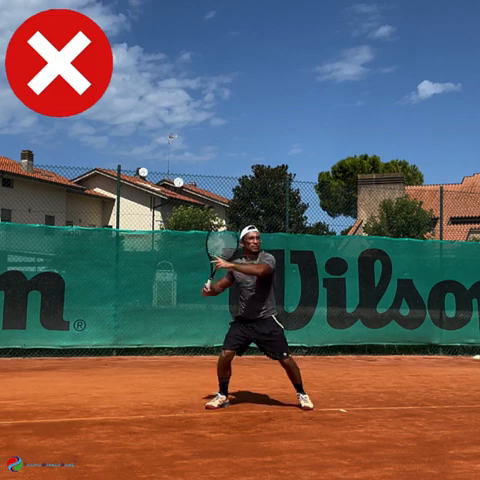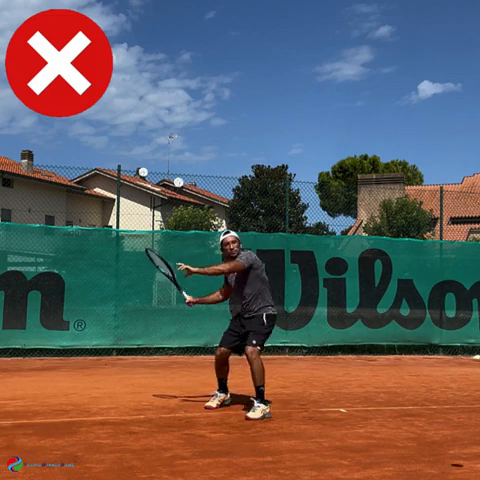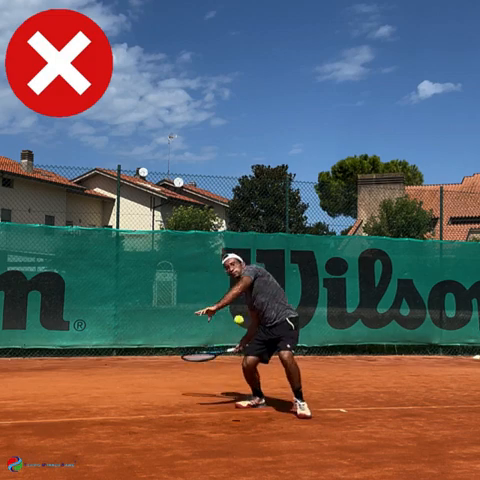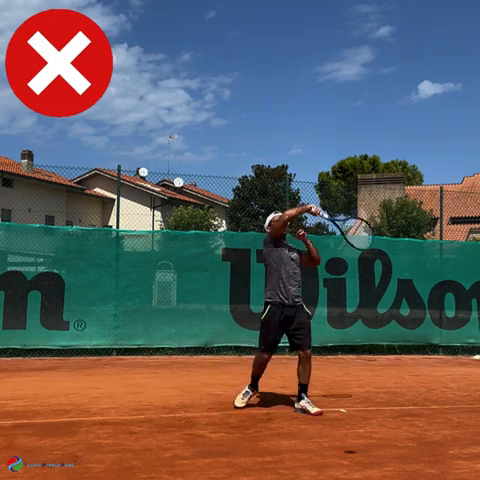
dt=0.5s
person 1, frame 1
left shoulder: (268, 259)
right shoulder: (236, 265)
left elbow: (258, 271)
right elbow: (220, 286)
left wrist: (230, 265)
right wrist: (209, 290)
left hip: (266, 319)
right hip: (242, 320)
left knee: (286, 360)
right knee: (225, 356)
left ankle: (301, 394)
right ankle: (222, 395)
person 1, frame 2
left shoulder: (248, 257)
right shoulder: (230, 271)
left elbow: (223, 268)
right elbow: (223, 294)
left wrist: (196, 270)
right wrist: (196, 300)
left hip: (264, 315)
right hip: (244, 316)
left knee: (251, 352)
right knee: (221, 353)
left ankle: (261, 404)
right ankle: (222, 394)
person 1, frame 3
left shoulder: (253, 269)
right shoulder: (247, 293)
left elbow: (237, 290)
right elbow: (256, 321)
left wrist: (216, 307)
right wrist: (244, 342)
left hip: (286, 321)
right hip: (267, 326)
left knee: (286, 356)
right knee: (248, 363)
left ankle: (300, 401)
right ankle: (258, 397)
person 1, frame 4
left shoulder: (293, 249)
right shoulder: (270, 243)
left elbow: (315, 261)
right elbow: (283, 216)
left wrist: (305, 239)
right wrist: (306, 208)
left hip: (297, 308)
right hip: (274, 307)
left knee: (305, 353)
right knee: (265, 354)
left ankle: (302, 399)
right ankle: (251, 387)
